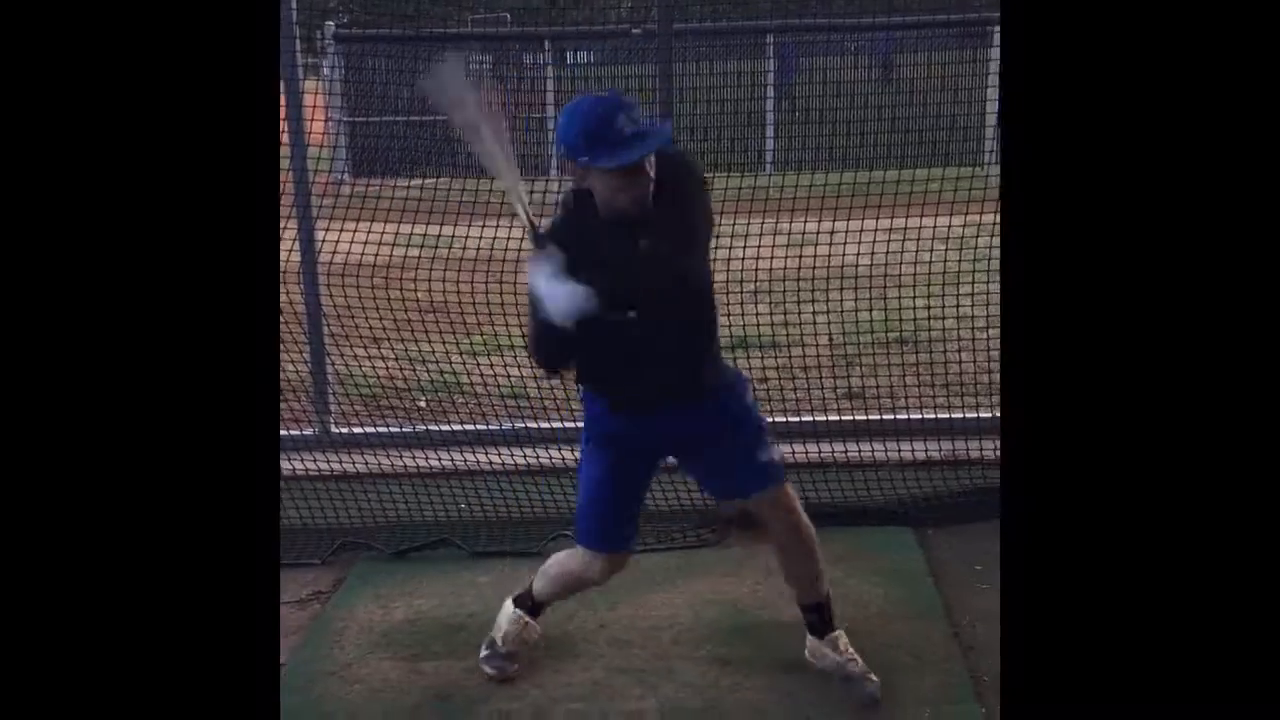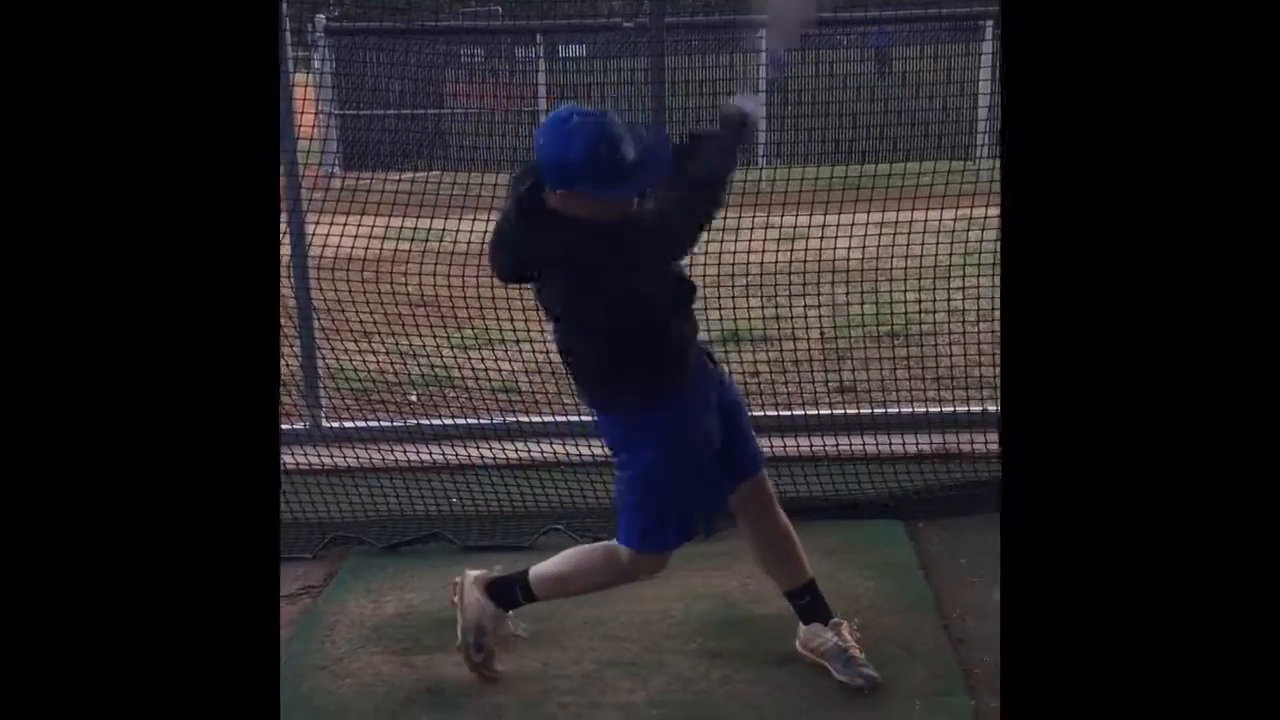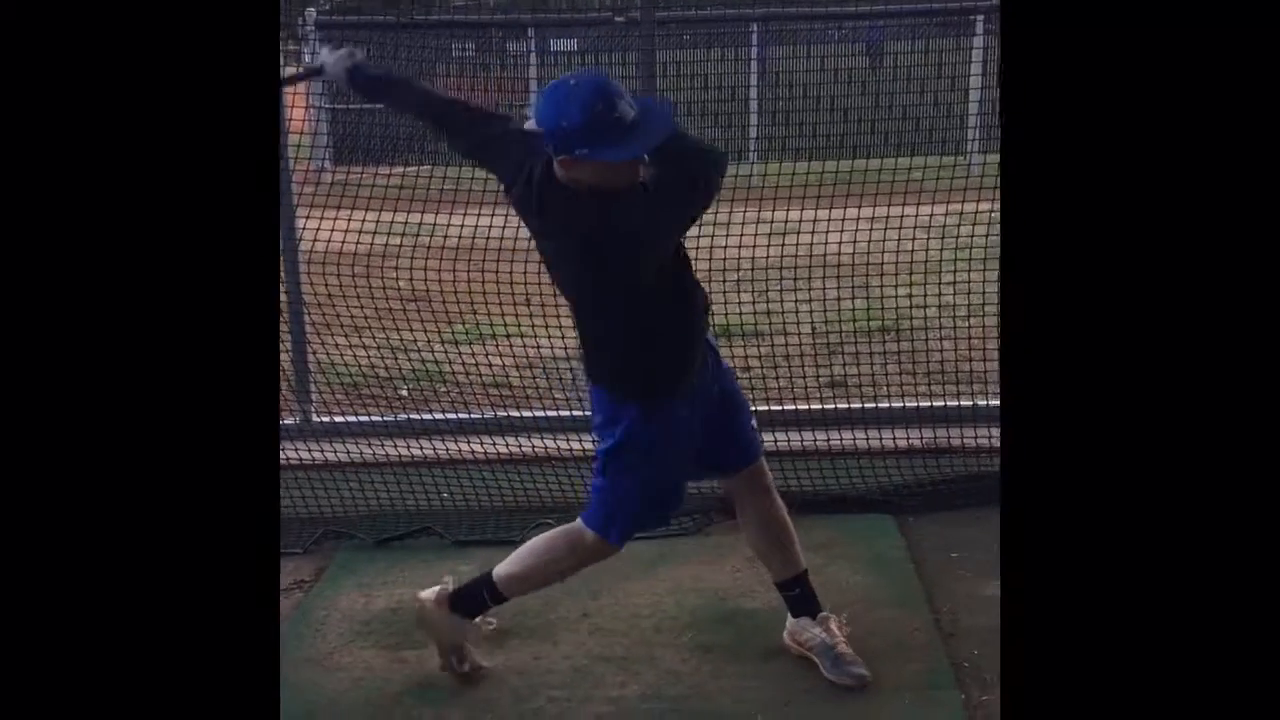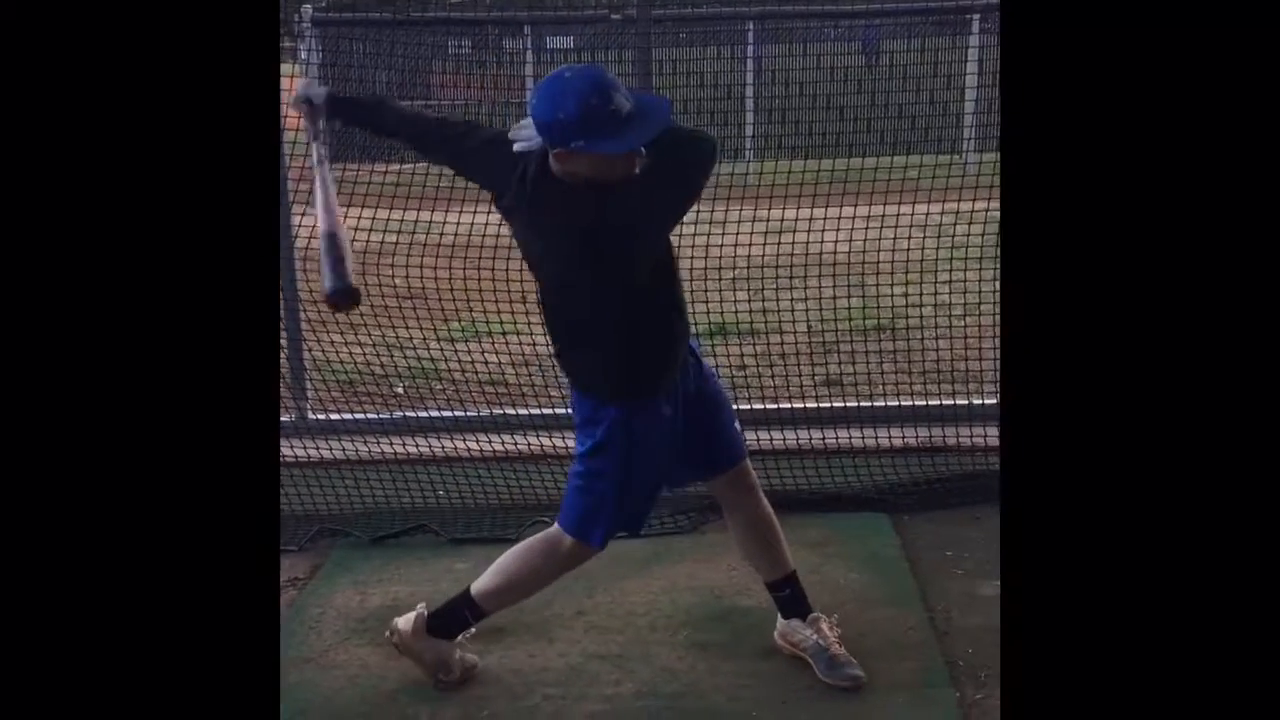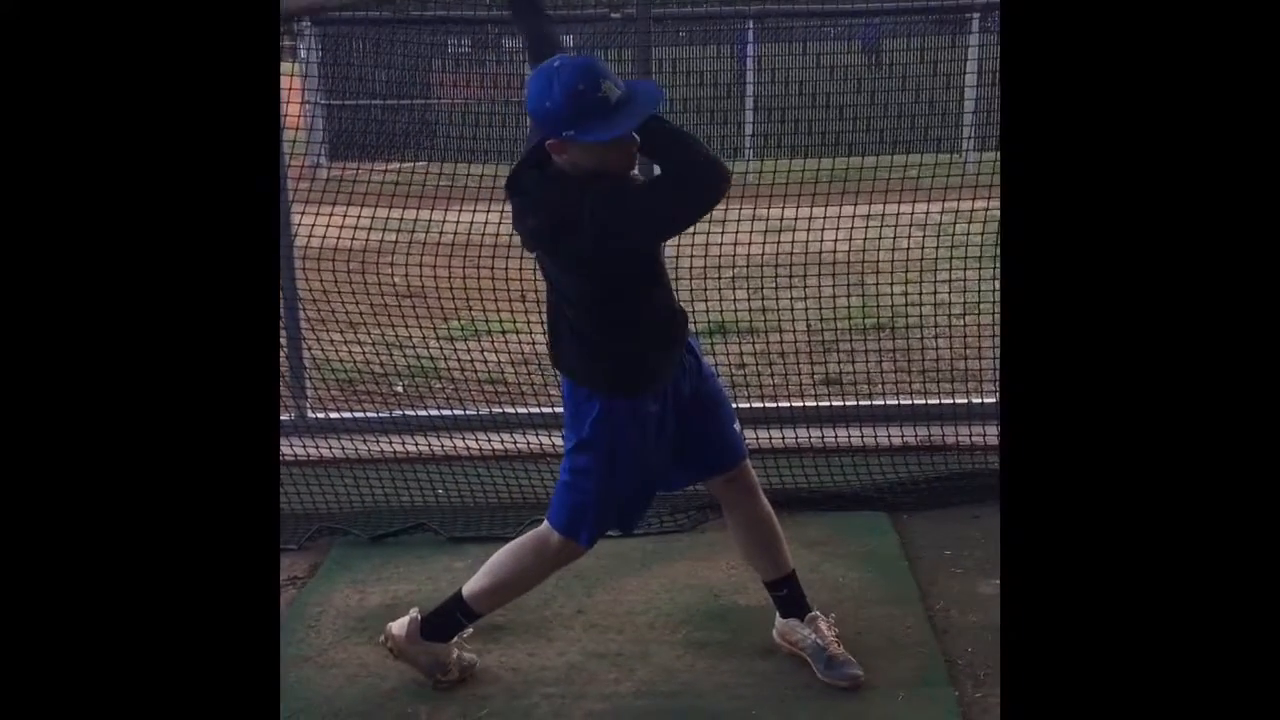
dt=0.2s
person 1, frame 1
left shoulder: (676, 179)
right shoulder: (565, 241)
left elbow: (665, 278)
right elbow: (552, 356)
left wrist: (589, 296)
right wrist: (561, 304)
left hip: (700, 383)
right hip: (622, 409)
left knee: (779, 509)
right knee: (598, 559)
left ankle: (823, 638)
right ankle: (523, 610)
person 1, frame 2
left shoulder: (546, 183)
right shoulder: (578, 258)
right elbow: (689, 202)
left wrist: (716, 135)
right wrist: (736, 128)
left hip: (680, 369)
right hip: (647, 403)
left knee: (754, 497)
right knee: (641, 555)
left ankle: (819, 627)
right ankle: (492, 596)
person 1, frame 3
left shoulder: (528, 161)
right shoulder: (618, 226)
left elbow: (452, 116)
right elbow: (704, 162)
left wrist: (355, 74)
right wrist: (626, 159)
left hip: (690, 358)
right hip: (647, 392)
left knee: (752, 480)
right knee: (601, 534)
left ankle: (806, 620)
right ankle: (453, 606)
person 1, frame 4
left shoulder: (509, 165)
right shoulder: (614, 212)
left elbow: (432, 132)
right elbow: (697, 151)
left wrist: (331, 103)
left hip: (667, 358)
right hip: (623, 394)
left knee: (735, 482)
right knee: (580, 541)
left ankle: (798, 623)
right ankle: (426, 632)
person 1, frame 5
left shoulder: (551, 163)
right shoulder: (594, 211)
left elbow: (547, 64)
right elbow: (705, 181)
right wrist: (642, 123)
left hip: (667, 356)
right hip: (616, 391)
left knee: (736, 480)
right knee: (571, 536)
left ankle: (795, 618)
right ankle: (424, 631)
